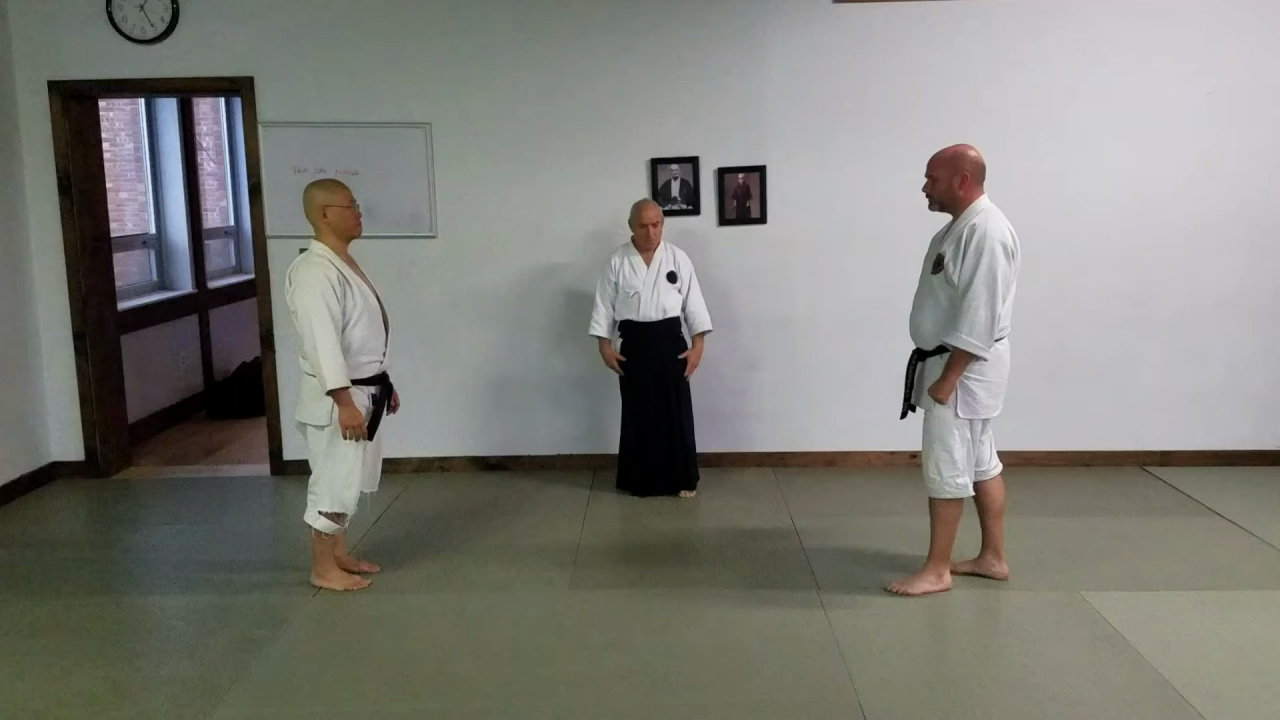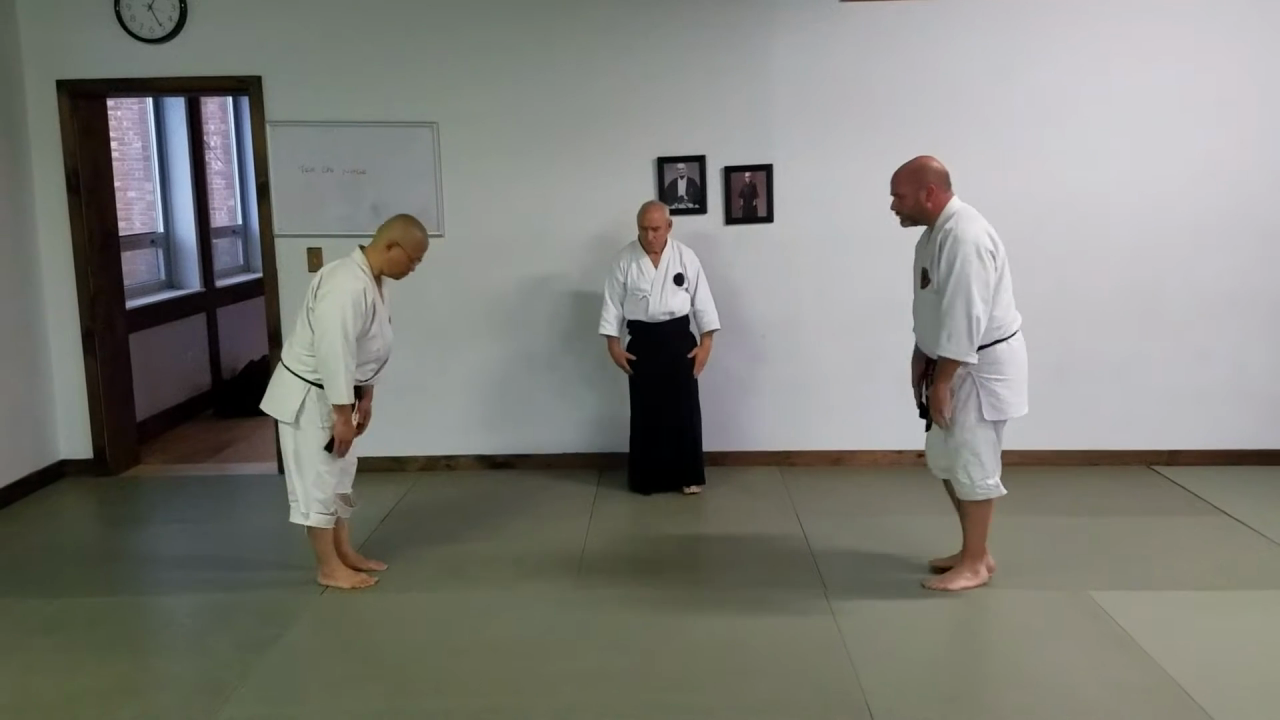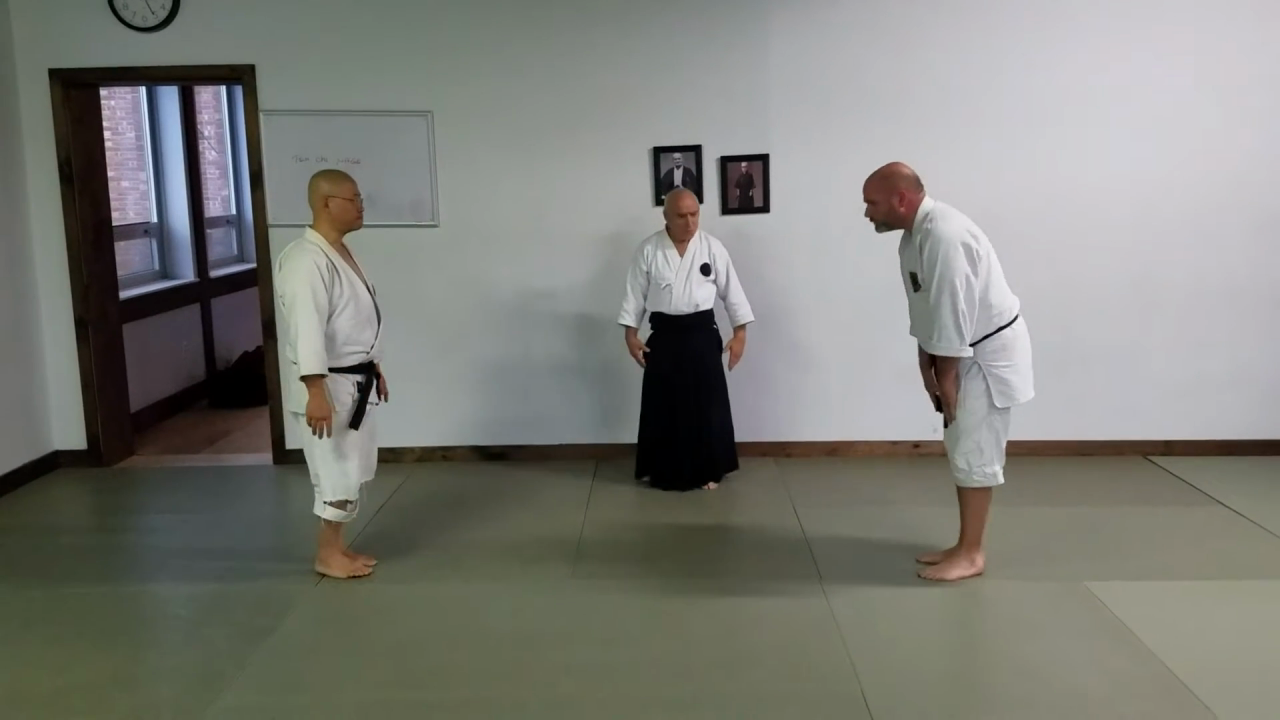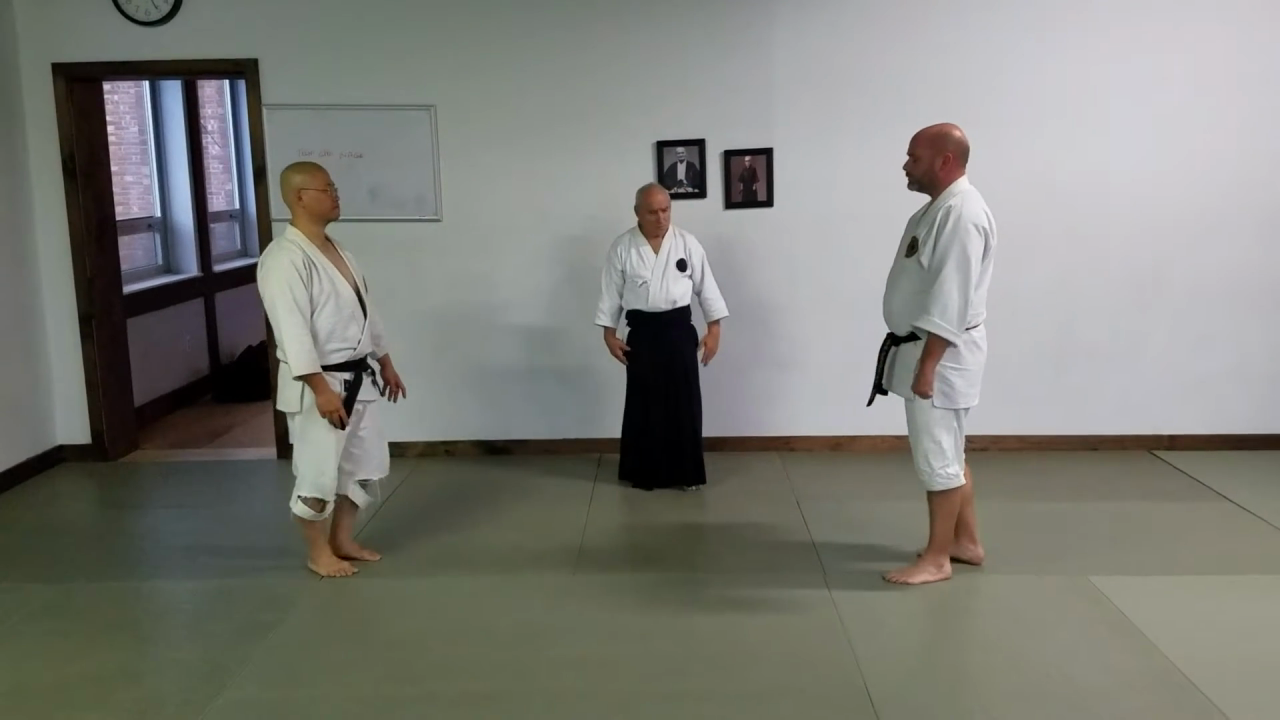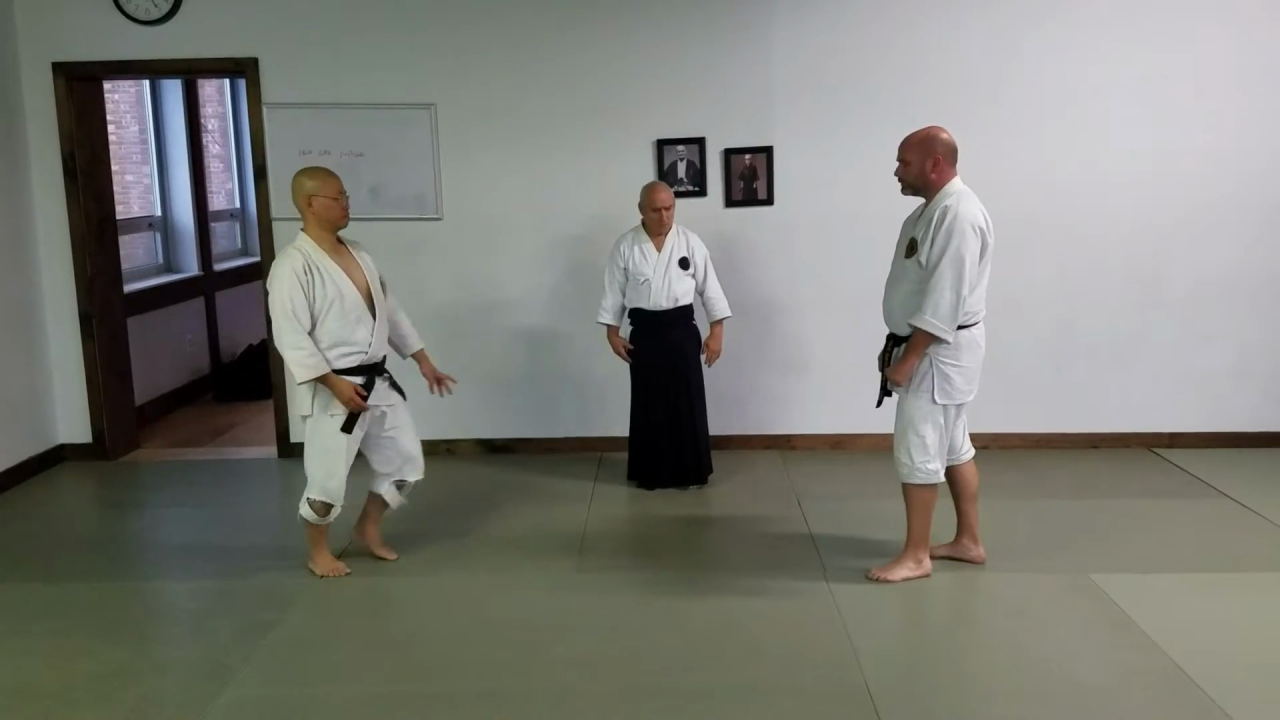
dt=1s
person 1, frame 1
left shoulder: (986, 231)
right shoulder: (962, 225)
left elbow: (980, 317)
left wrist: (949, 377)
left hip: (964, 367)
right hip: (952, 363)
left knee: (945, 466)
right knee: (980, 461)
left ankle: (937, 569)
right ankle: (993, 557)
person 1, frame 2
left shoulder: (963, 235)
right shoulder: (937, 232)
left elbow: (964, 318)
left wrist: (941, 383)
right wrist: (921, 361)
left hip: (984, 367)
right hip: (959, 365)
left knee: (972, 466)
right knee: (946, 460)
left ankle: (974, 565)
right ankle: (973, 551)
person 1, frame 3
left shoulder: (943, 235)
right shoulder: (916, 233)
left elbow: (952, 315)
right elbow: (925, 309)
left wrist: (945, 377)
right wrist: (927, 367)
left hip: (989, 354)
right hip: (970, 354)
left knee: (973, 455)
right knee: (965, 451)
left ankle: (970, 554)
right ankle: (966, 546)
person 1, frame 4
left shoulder: (961, 213)
right shoulder: (939, 208)
left elbow: (950, 301)
left wrist: (927, 367)
right wrist: (919, 359)
left hip: (941, 353)
right hip: (924, 348)
left knee: (937, 456)
right knee: (945, 450)
left ankle: (936, 559)
right ankle: (966, 542)
person 1, frame 5
left shoulder: (957, 214)
right shoulder: (932, 209)
left elbow: (943, 301)
left wrist: (908, 359)
right wrist: (897, 348)
left hip: (938, 352)
right hip: (928, 349)
left knee: (918, 451)
right knee: (952, 446)
left ankle: (916, 555)
right ankle: (968, 541)
person 2, frame 1
left shoulder: (345, 263)
right shoulder: (313, 272)
right elbow: (322, 342)
left wrist: (384, 383)
right wrist: (345, 403)
left hip: (363, 390)
right hip: (337, 397)
left knee: (348, 479)
right knee: (334, 481)
left ankle: (337, 555)
right ankle: (323, 569)
person 2, frame 2
left shoulder: (371, 279)
right shoulder: (346, 285)
left elbow: (369, 348)
right elbow: (335, 354)
left wrist: (363, 399)
right wrist: (343, 414)
left hip: (332, 395)
right hip: (308, 396)
left knee: (338, 476)
right knee: (316, 480)
left ankle: (346, 553)
right ankle: (329, 567)
person 2, frame 3
left shoulder: (341, 253)
right shoulder: (306, 260)
right elbow: (307, 331)
left wrist: (376, 368)
right wrist: (317, 393)
left hip: (355, 380)
right hip: (327, 384)
left knee: (353, 469)
right knee: (337, 471)
left ankle: (337, 547)
right ankle: (327, 555)
person 2, frame 4
left shoulder: (335, 250)
right shoulder: (285, 258)
left elbow: (362, 310)
right elbow: (292, 330)
left wrist: (385, 363)
right wrist: (321, 388)
left hip: (356, 378)
right hip: (317, 383)
left knee: (366, 462)
right knee: (318, 471)
left ankle: (342, 538)
right ankle: (318, 552)
person 2, frame 5
left shoulder: (356, 253)
right shoulder: (293, 264)
left elbow: (389, 310)
right elbow: (290, 337)
left wrist: (424, 360)
right wrist: (338, 383)
left hip: (376, 381)
right hip: (333, 391)
left knee: (405, 459)
right knee: (327, 478)
left ankle: (367, 529)
right ankle: (318, 551)
person 3, frame 1
left shoulder: (677, 258)
right shoulder: (618, 261)
left elbow: (693, 301)
right elbow: (605, 304)
left wrist: (697, 344)
right wrist: (605, 346)
left hip: (670, 341)
right hip: (634, 344)
left knee: (676, 412)
right knee: (638, 414)
left ankle: (682, 479)
right ankle: (639, 480)
person 3, frame 2
left shoulder: (685, 256)
right shoulder: (625, 259)
left elbow: (701, 300)
right elbow: (613, 303)
left wrist: (706, 342)
right wrist: (614, 344)
left hip: (678, 339)
right hip: (642, 342)
left knee: (684, 408)
right knee: (646, 412)
left ankle: (689, 475)
right ankle: (648, 477)
person 3, frame 3
left shoulder: (712, 247)
right shoulder: (648, 249)
left elbow: (731, 291)
right elbow: (635, 293)
left wrist: (739, 333)
right wrist: (631, 334)
left hip: (701, 334)
right hip: (663, 335)
left knee: (706, 405)
right knee: (660, 406)
left ankle: (706, 471)
right ankle: (659, 470)
person 3, frame 4
left shoulder: (687, 243)
right shoulder: (622, 247)
left elbow: (706, 287)
right elbow: (612, 292)
left wrist: (714, 329)
right wrist: (610, 333)
left hip: (679, 330)
right hip: (642, 333)
left knee: (684, 403)
right knee: (644, 405)
left ankle: (686, 472)
right ankle: (646, 472)
person 3, frame 5
left shoulder: (690, 241)
right shoulder: (625, 245)
left elbow: (709, 287)
right elbow: (614, 291)
left wrist: (716, 331)
right wrist: (613, 332)
left hip: (681, 330)
right hip: (644, 332)
left knee: (688, 402)
right knee: (647, 404)
left ankle: (690, 471)
right ankle: (649, 472)
